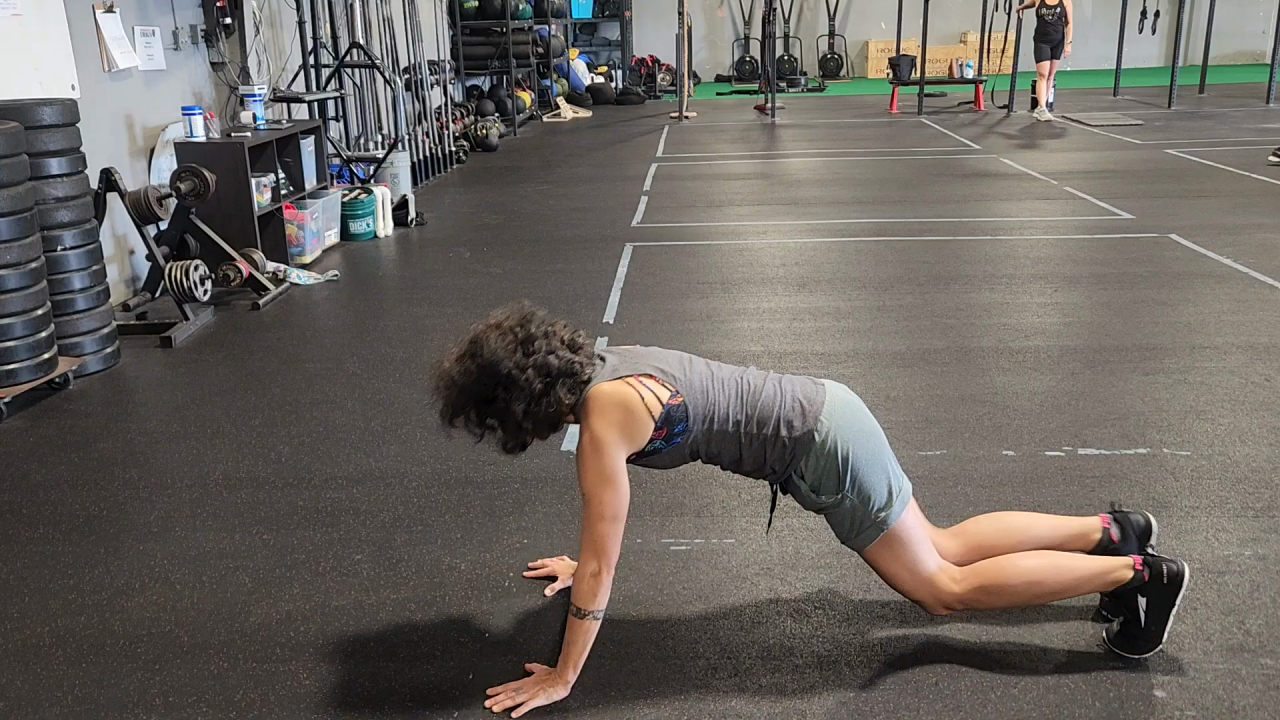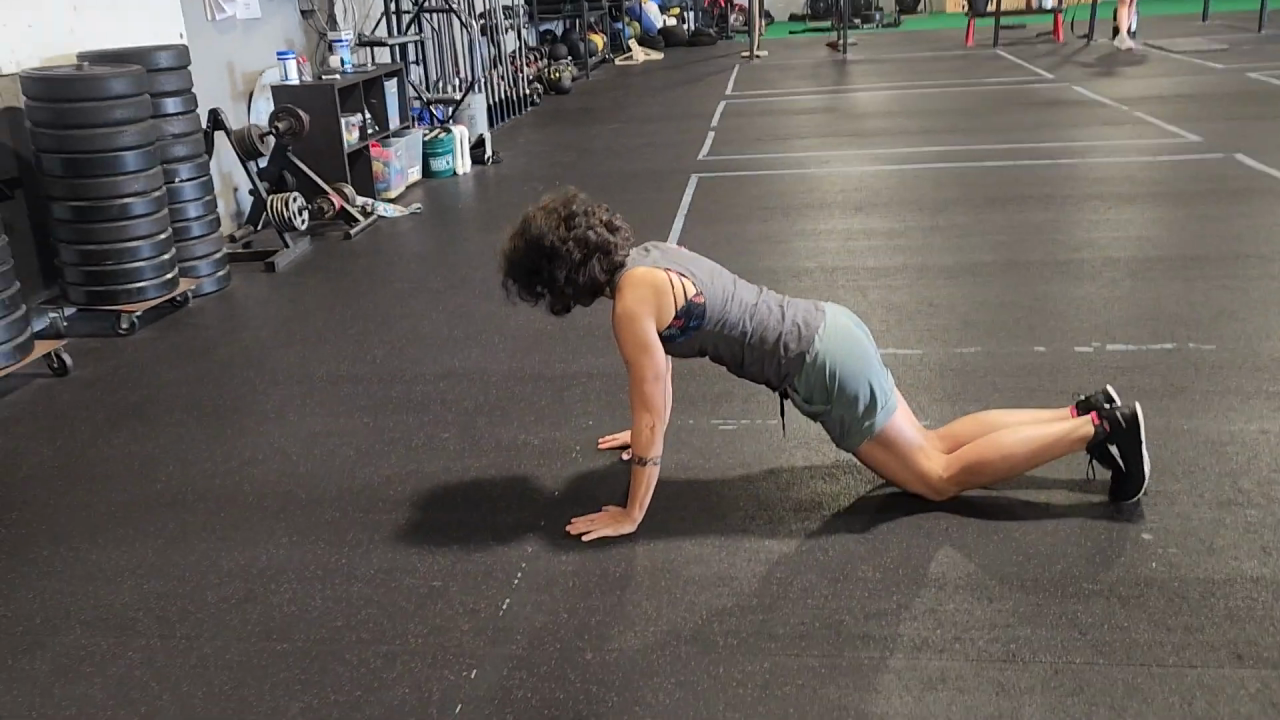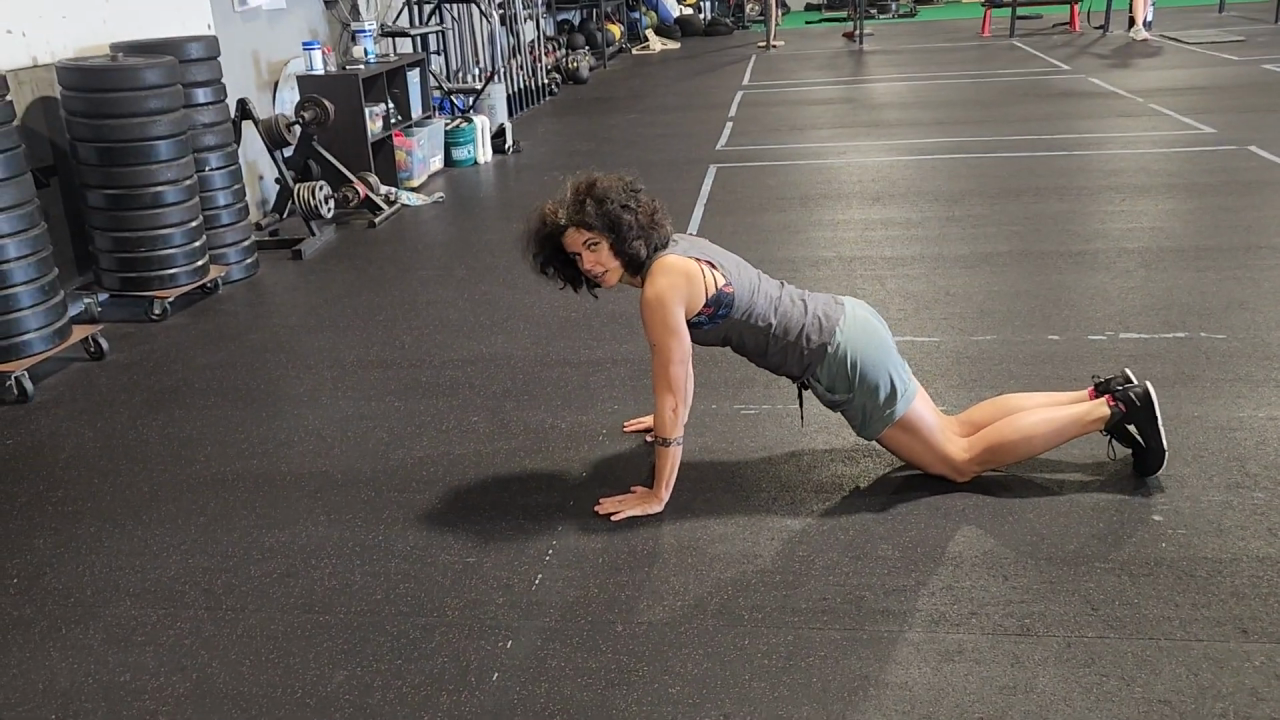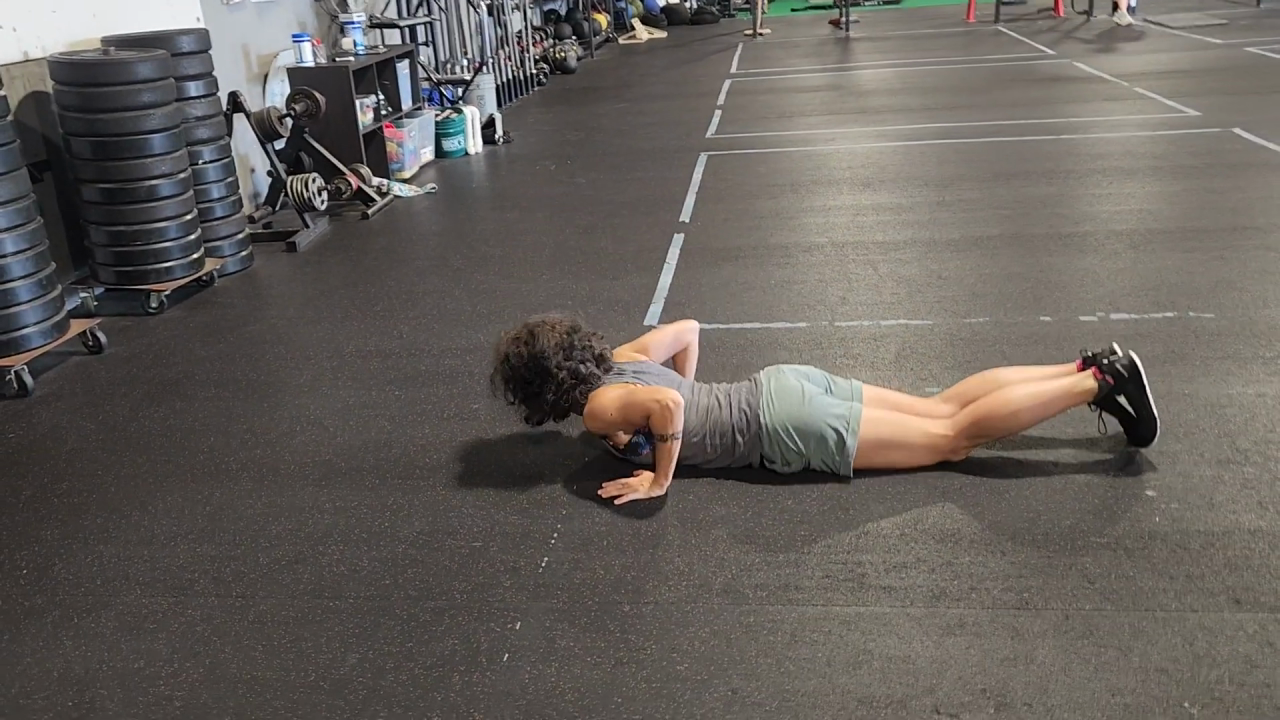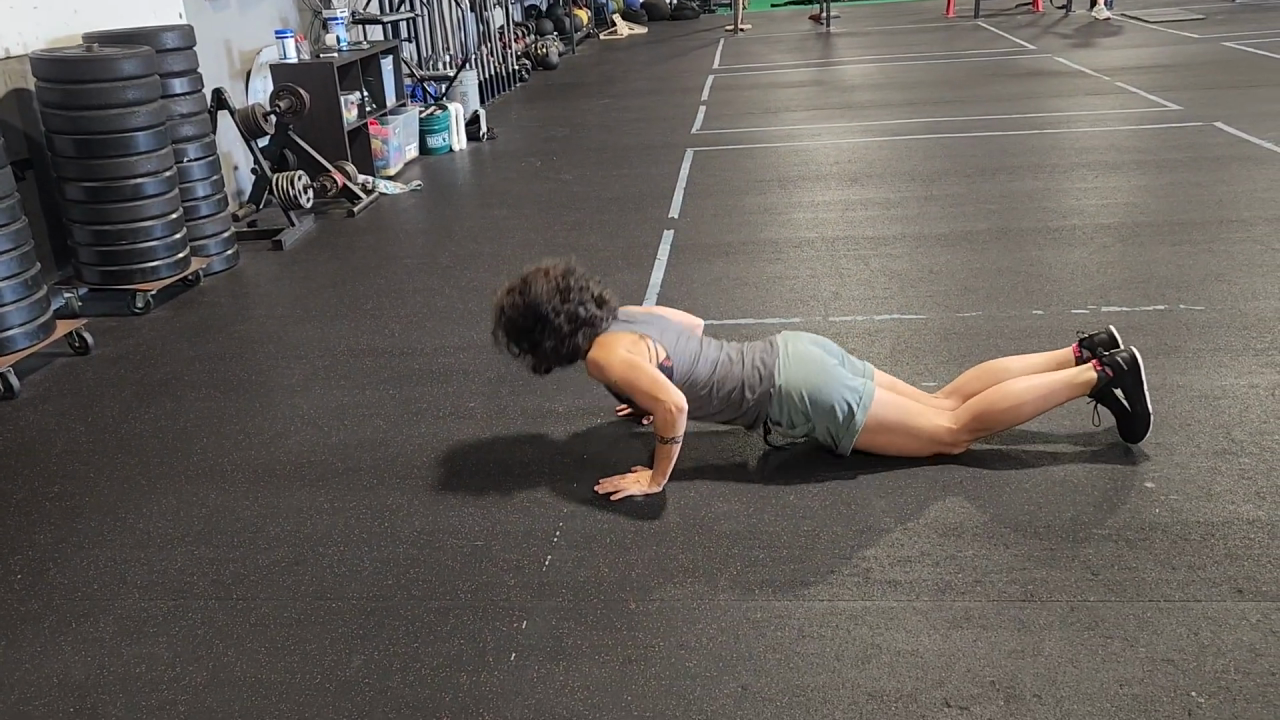
dt=1s
person 1, frame 1
left shoulder: (603, 418)
right shoulder: (595, 368)
left elbow: (600, 565)
right wrist: (585, 564)
left hip: (824, 444)
right hip: (820, 412)
left knee: (942, 584)
right knee: (938, 547)
left ankle: (1136, 573)
right ankle: (1106, 531)
person 1, frame 2
left shoulder: (631, 297)
right shoulder: (643, 256)
left elbow: (650, 414)
right elbow: (663, 362)
left wrist: (631, 515)
right wrist: (646, 435)
left hip: (823, 364)
right hip: (827, 330)
left knee: (939, 477)
right knee: (929, 448)
left ankle: (1099, 429)
right ankle: (1082, 413)
person 1, frame 3
left shoulder: (661, 285)
right shoulder: (672, 247)
left elbow: (673, 400)
right elbow: (684, 359)
left wrist: (657, 496)
right wrist: (668, 417)
left hip: (842, 355)
right hip: (844, 325)
left knee: (961, 460)
right knee: (951, 431)
left ankle: (1113, 410)
right ankle: (1103, 394)
person 1, frame 4
left shoulder: (597, 409)
right shoulder: (618, 361)
left elbow: (666, 407)
right elbow: (686, 328)
left wrist: (659, 479)
left hip: (787, 427)
right hip: (785, 385)
left knee: (952, 438)
right knee: (943, 407)
left ankle: (1097, 384)
right ankle: (1090, 367)
person 1, frame 5
left shoulder: (604, 353)
right shoulder: (622, 315)
left elbow: (675, 410)
left wrist: (656, 478)
right wrist: (655, 399)
left hip: (799, 390)
right hip: (797, 353)
left knee: (953, 431)
right knee: (944, 401)
left ankle: (1096, 378)
right ankle: (1086, 355)
